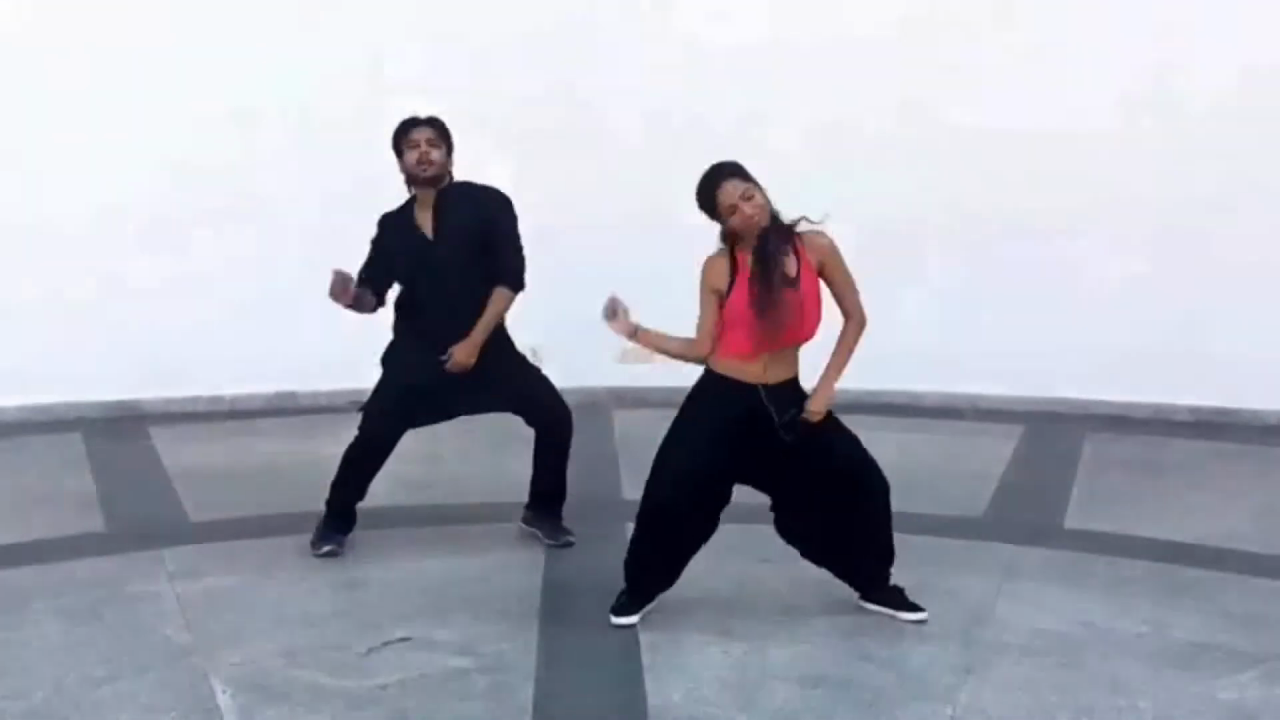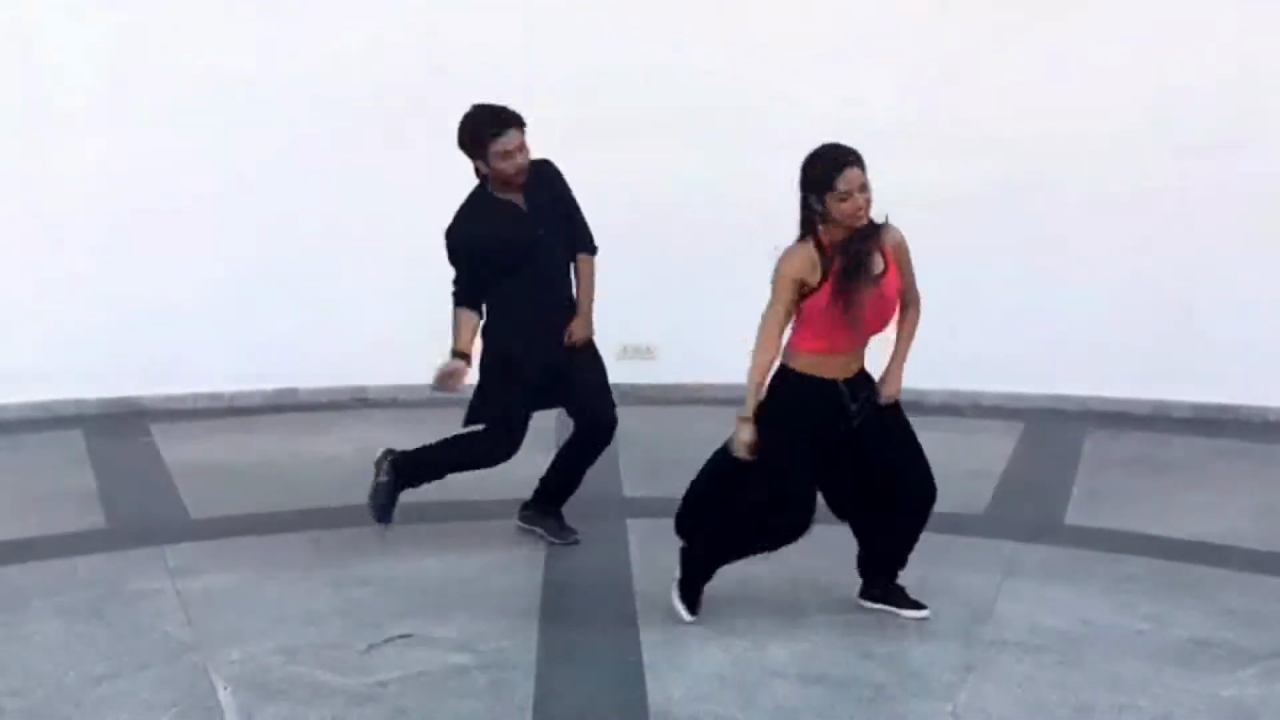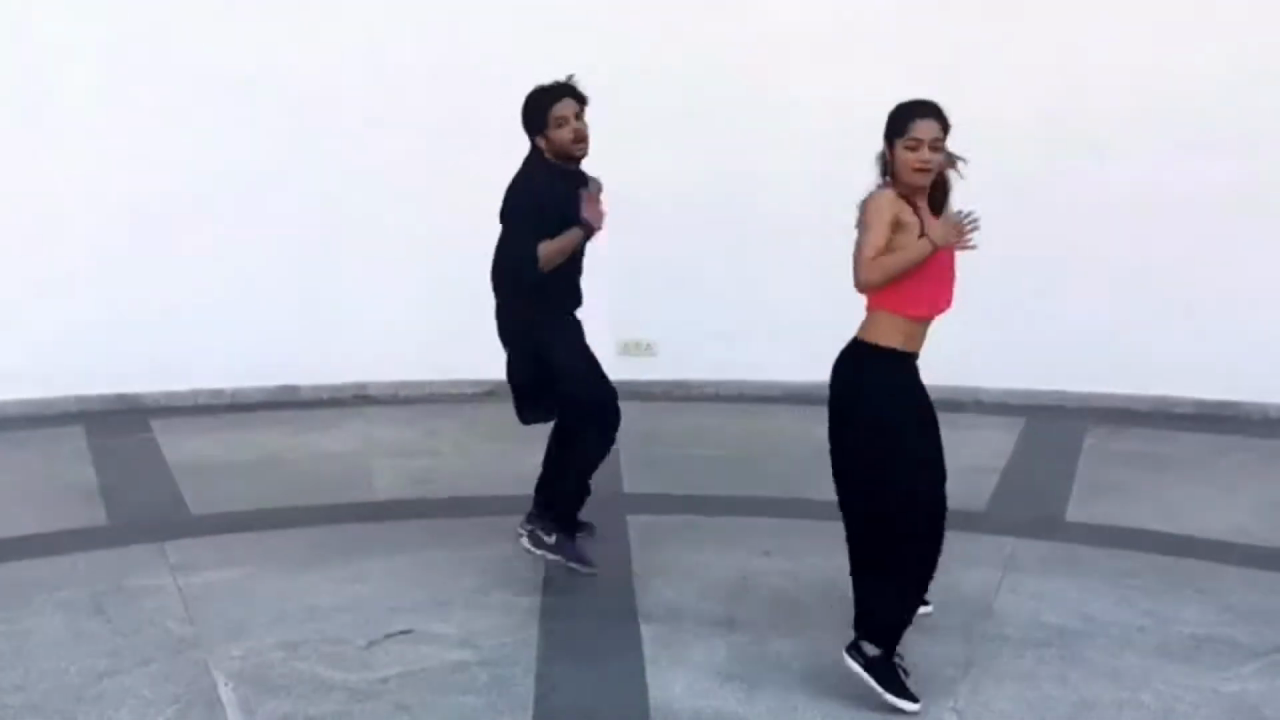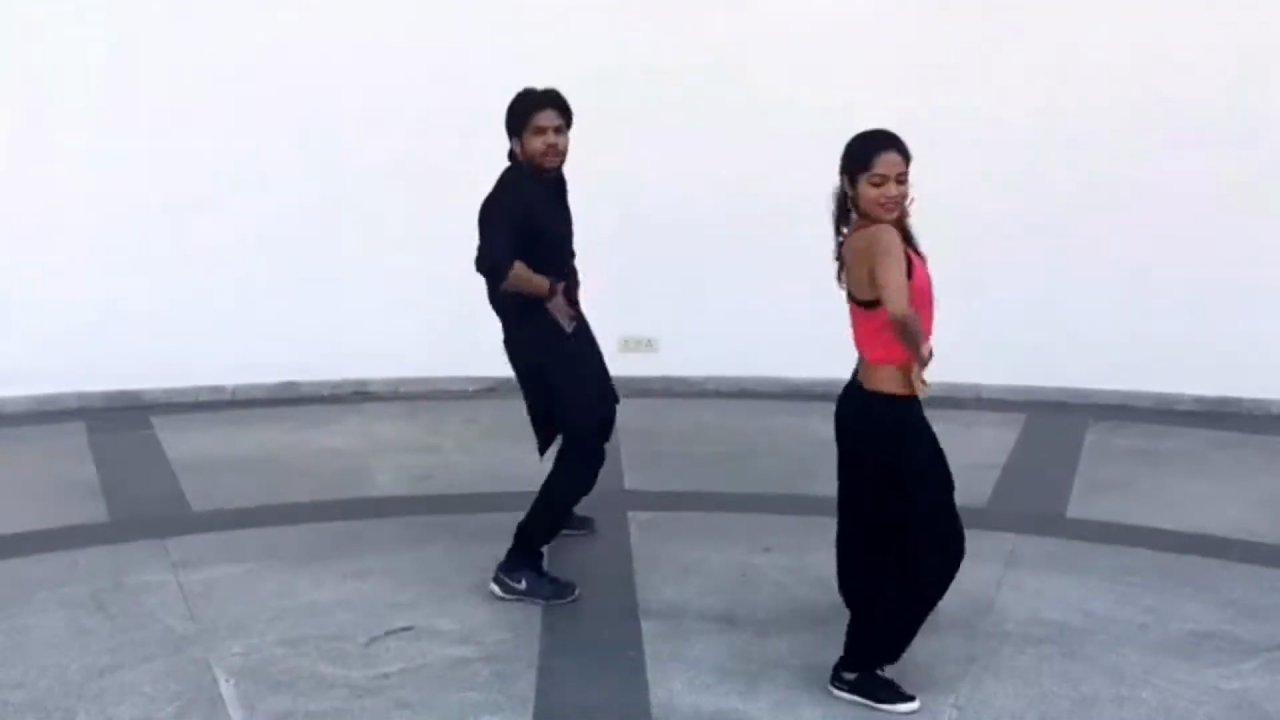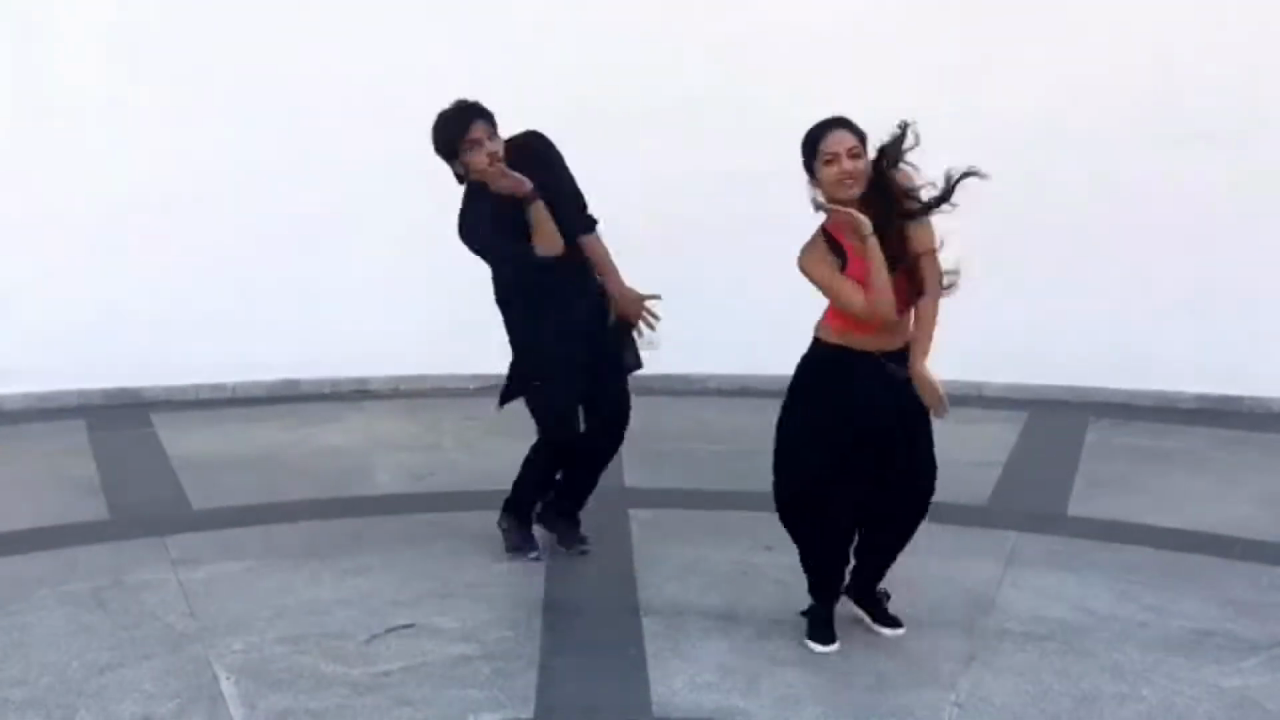
dt=0.5s
person 1, frame 1
left shoulder: (813, 246)
right shoulder: (718, 269)
left elbow: (854, 318)
right elbow: (701, 350)
left wrist: (826, 386)
right wrist: (635, 332)
left hip: (789, 399)
right hip: (721, 400)
left knee: (863, 487)
right knee: (670, 498)
left ankle: (874, 585)
right ankle: (640, 587)
person 1, frame 2
left shoulder: (889, 242)
right shoulder: (801, 259)
left elbow: (911, 304)
right elbow: (769, 340)
left wrist: (896, 367)
right wrist: (748, 416)
left hip: (856, 385)
right hip: (800, 394)
left knee: (911, 490)
right knee: (782, 511)
left ankle: (880, 582)
right ankle: (697, 564)
person 1, frame 3
left shoulder: (933, 206)
right shoulder: (884, 202)
right elbow: (866, 276)
left wrist: (941, 239)
right wrist: (933, 240)
left hip: (896, 370)
right hip: (871, 376)
left knee: (918, 496)
right knee: (899, 506)
left ankle: (889, 602)
right ankle: (874, 643)
person 1, frame 4
left shoulder: (881, 235)
right shoulder: (873, 244)
right elbow: (902, 309)
right wrist: (915, 364)
left hip: (872, 408)
right hip: (881, 415)
left knee: (892, 527)
right knee: (936, 541)
left ankle: (881, 596)
right ankle: (858, 668)
person 1, frame 5
left shoulder: (897, 196)
right shoulder: (817, 253)
left elbow: (931, 283)
right elbow: (881, 314)
left wrist: (919, 361)
right wrist: (868, 239)
left hip: (892, 370)
right hip: (833, 372)
left knee: (906, 493)
right knee: (813, 489)
left ankle: (865, 587)
right ankle: (823, 600)
person 2, frame 1
left shoulder: (487, 205)
right shoulder: (392, 226)
left elbow: (511, 278)
right elbow: (373, 298)
left wrist: (475, 342)
right wrist: (351, 295)
left hip: (482, 344)
right hip: (415, 352)
left knee: (555, 418)
right knee: (373, 438)
left ankle: (543, 511)
right ankle: (337, 520)
person 2, frame 2
left shoulder: (546, 177)
right shoulder: (469, 225)
left elbow: (583, 244)
right elbow: (468, 299)
left wrist: (585, 312)
right wrist: (461, 355)
left hip: (562, 327)
right hip: (512, 340)
left knee: (600, 423)
right knee: (501, 440)
left ankle: (541, 509)
right ankle: (399, 469)
person 2, frame 3
left shoulder: (565, 176)
right shoulder: (534, 184)
right elbow: (528, 261)
left wrist: (586, 224)
right wrist: (583, 229)
left hip: (548, 315)
right hip: (532, 318)
left knee: (578, 412)
right knee: (600, 412)
left ankle: (545, 512)
right ankle: (553, 524)
person 2, frame 4
left shoulder: (550, 184)
right shoulder: (512, 196)
right elbow: (494, 262)
left wrist: (557, 292)
right wrist: (551, 290)
left hip: (558, 335)
right hip: (535, 339)
left knee: (599, 414)
right knee: (587, 447)
left ankle: (555, 509)
right ankle: (517, 568)
person 2, frame 5
left shoulder: (531, 151)
right shoulder: (478, 220)
left elbow: (581, 224)
right elbow: (549, 259)
left wrist: (619, 291)
right wrist: (530, 199)
left hip: (588, 310)
right hip: (540, 326)
left knee: (611, 421)
right knee: (560, 433)
left ankle: (560, 509)
right ankle: (517, 513)
